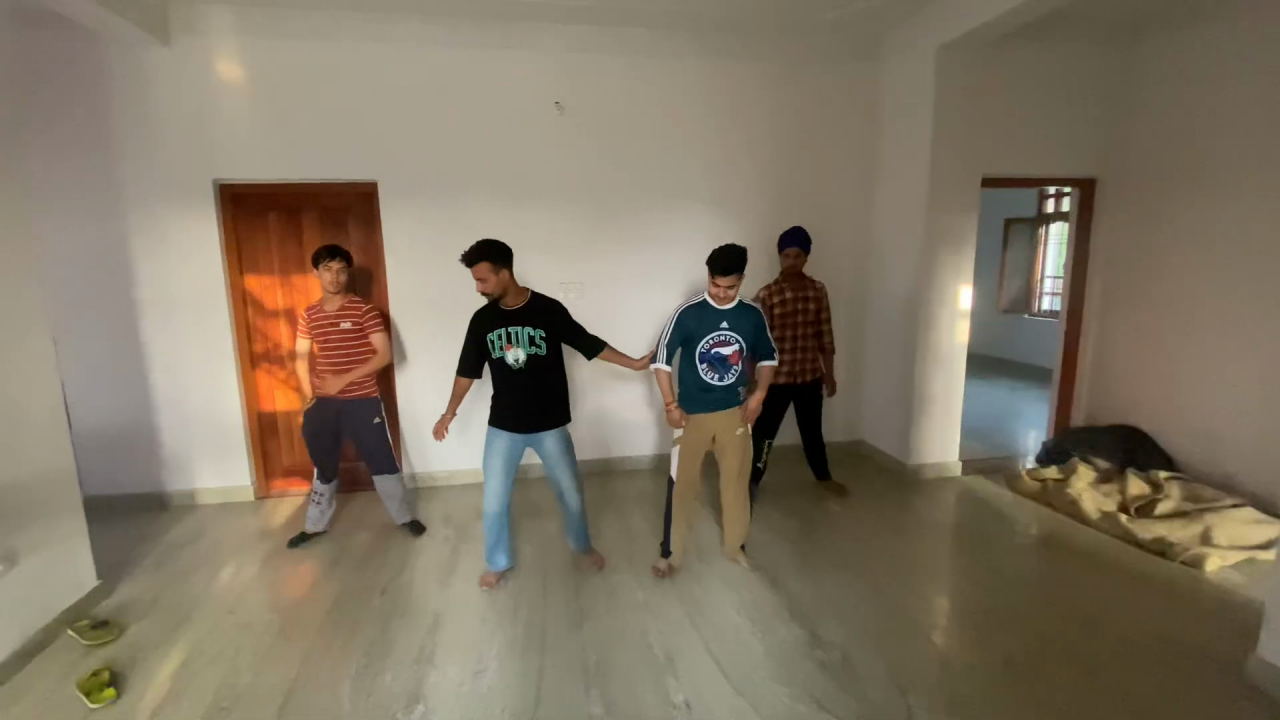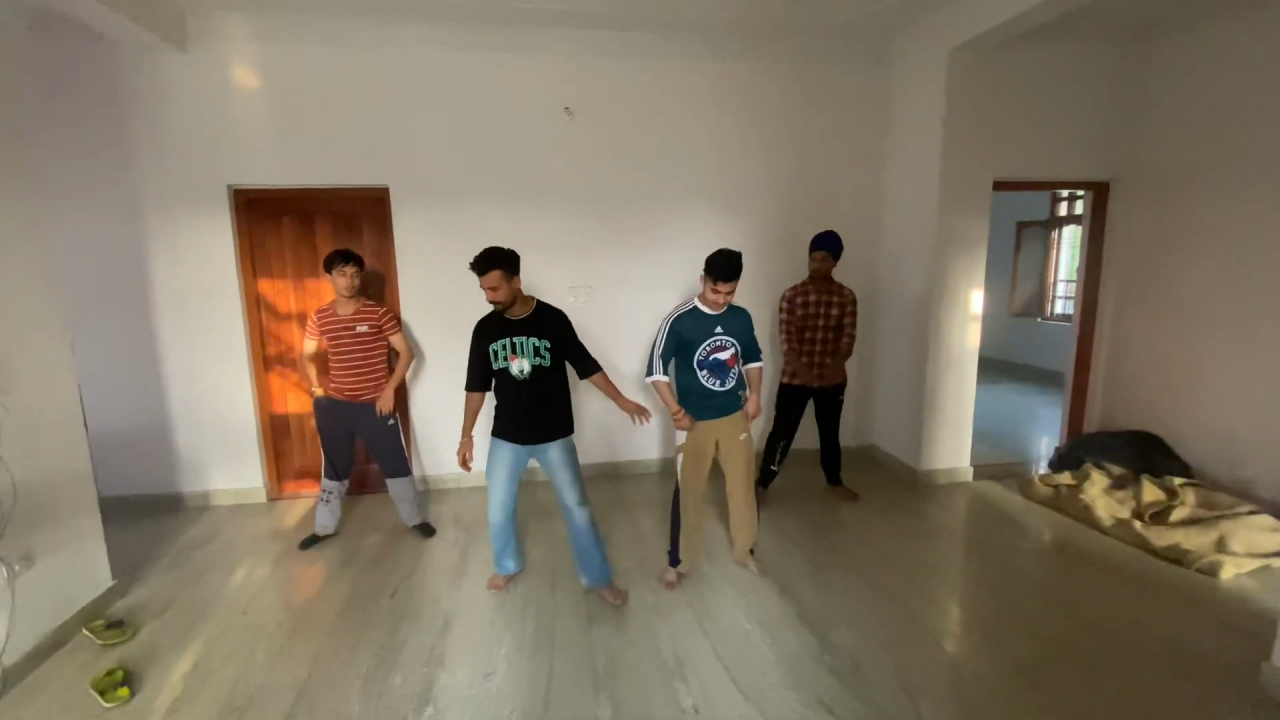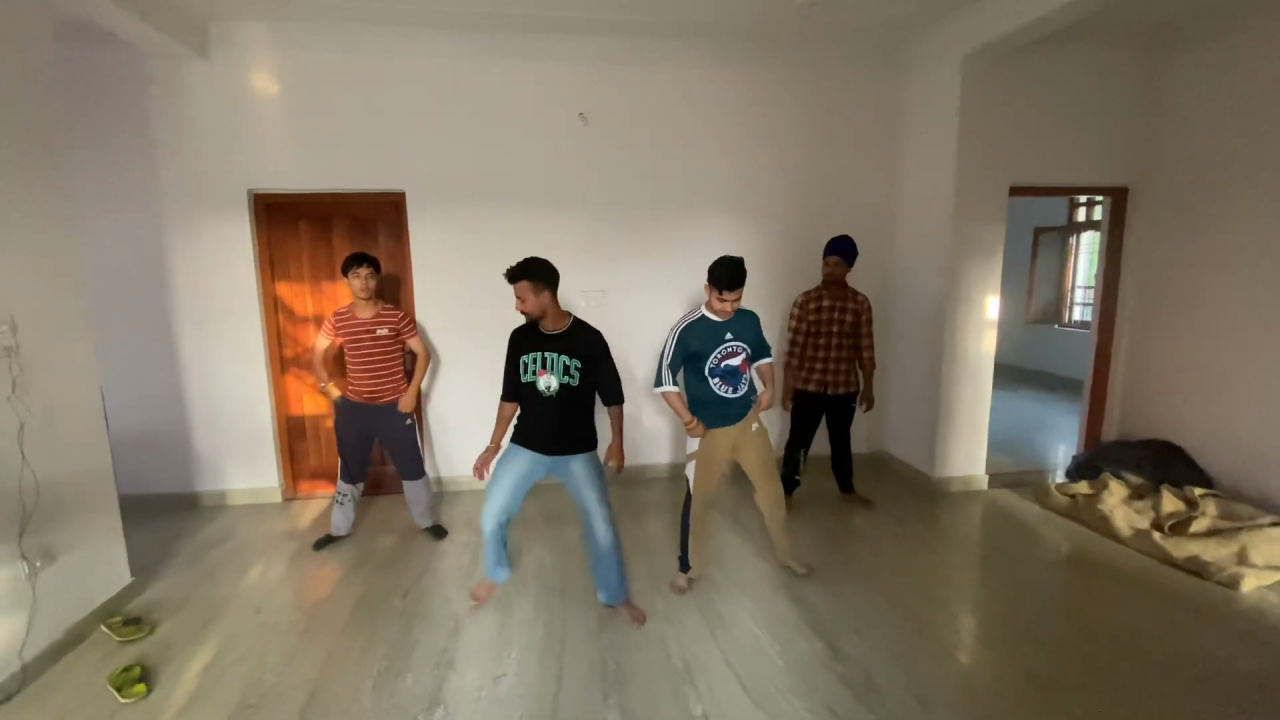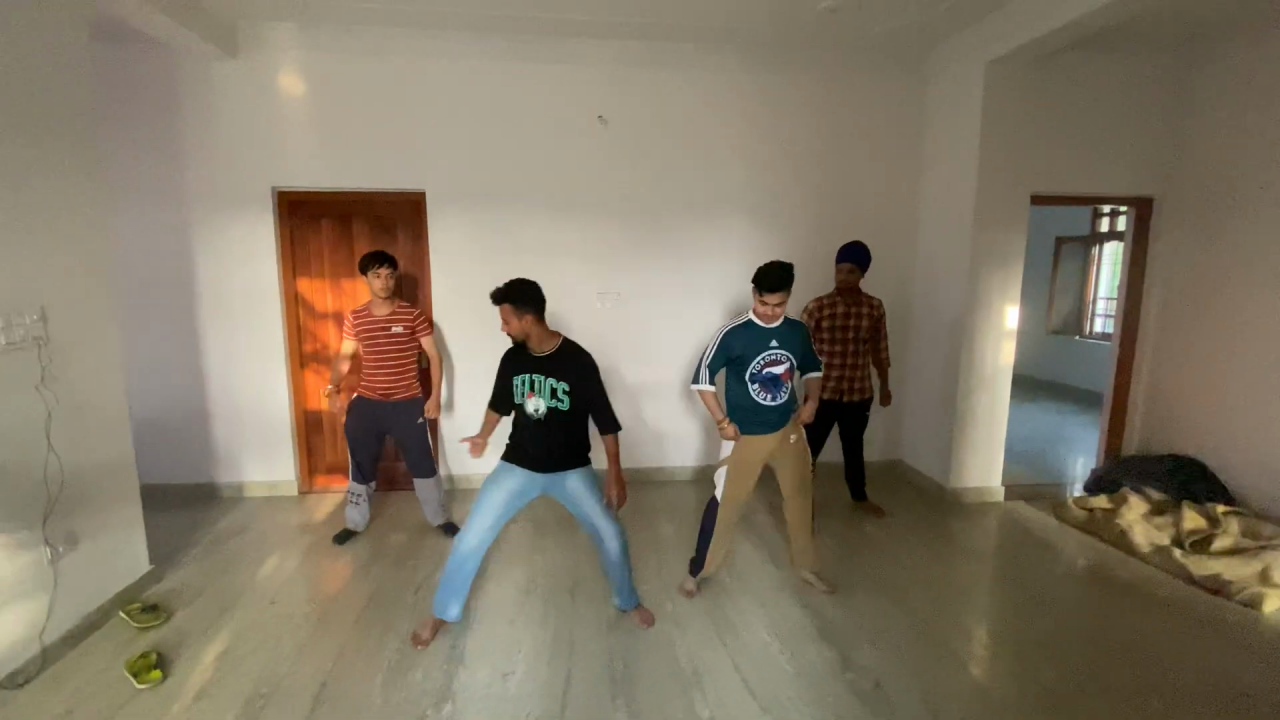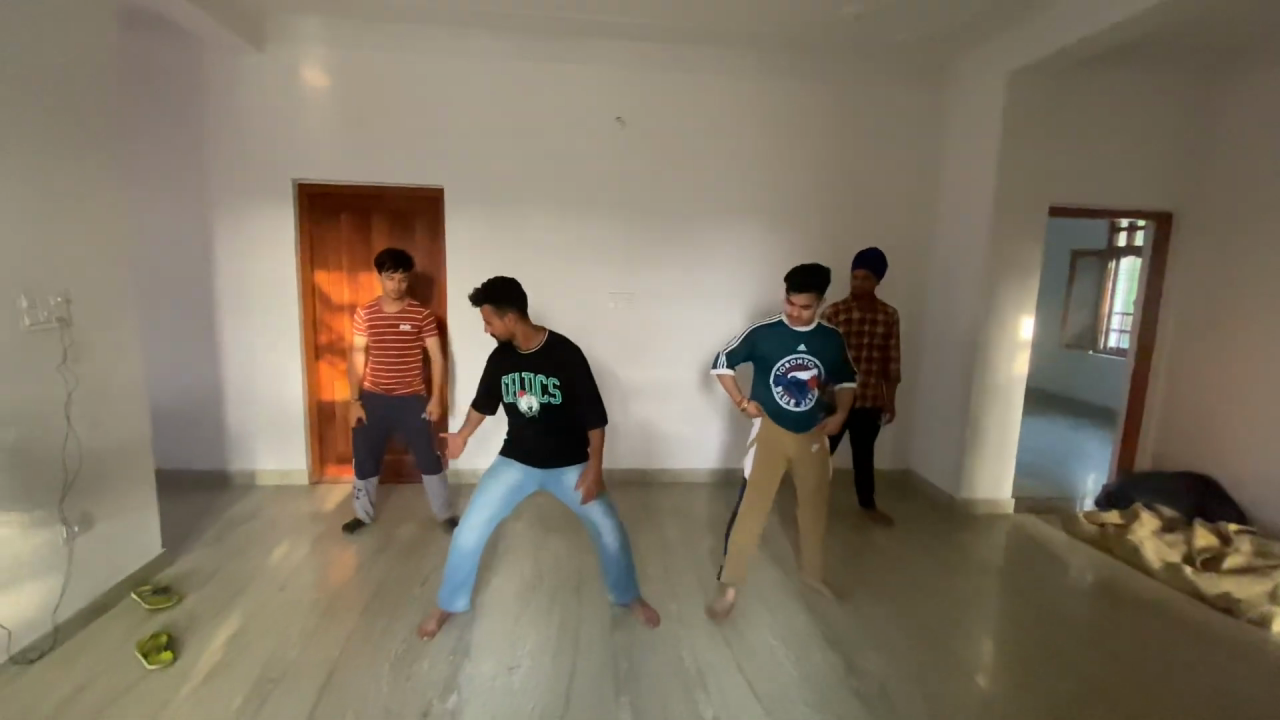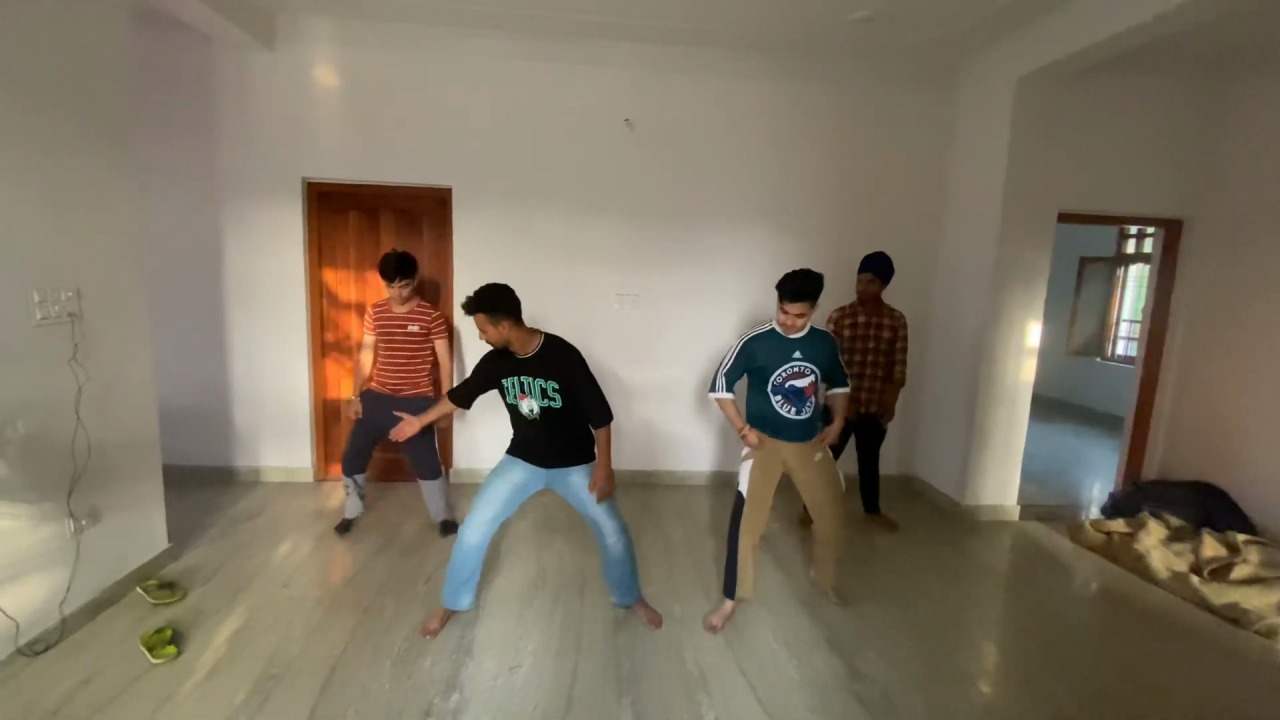
dt=0.3s
person 1, frame 1
left shoulder: (548, 310)
right shoulder: (482, 320)
left elbow: (588, 344)
right elbow: (468, 370)
left wrist: (635, 363)
right wrist: (450, 412)
left hip: (549, 424)
right hip: (504, 425)
left knee: (569, 490)
right knee: (494, 499)
left ankle: (581, 544)
right ankle: (497, 563)
person 1, frame 2
left shoulder: (553, 320)
right shoulder: (485, 329)
left elbow: (587, 367)
right elbow: (477, 386)
left wrist: (623, 402)
right wrist: (466, 433)
left hip: (554, 435)
right hip: (506, 436)
left knee: (576, 507)
right knee: (498, 510)
left ankle: (599, 579)
right ankle: (508, 566)
person 1, frame 3
left shoulder: (588, 339)
right shoulder: (520, 338)
left elbow: (611, 395)
right elbow: (510, 396)
left wrist: (617, 442)
right wrist: (494, 444)
left hip: (577, 451)
right hip: (527, 447)
left knee: (600, 523)
right knee: (492, 515)
left ankle: (616, 596)
right ankle: (496, 574)
person 1, frame 4
left shoulder: (577, 361)
right shoulder: (512, 359)
left elbow: (606, 421)
left wrist: (615, 474)
right wrist: (485, 433)
left hip: (570, 469)
right hip: (518, 466)
left knee: (610, 534)
right knee: (472, 536)
left ankle: (628, 602)
right ankle: (443, 613)
person 1, frame 5
left shoulder: (566, 354)
right shoulder: (500, 358)
left elbow: (594, 416)
right elbow: (484, 402)
left wrist: (594, 468)
right wrist: (462, 435)
left hip: (568, 464)
right hip: (516, 461)
left knee: (608, 530)
right knee: (469, 531)
left ankle: (629, 597)
right ankle: (448, 605)
person 1, frame 6
left shoulder: (563, 356)
right shoulder: (494, 362)
left elbow: (599, 413)
right elbow: (462, 394)
left wrist: (603, 466)
right wrist: (420, 421)
left hip: (574, 463)
right hip: (522, 460)
left knee: (612, 531)
right knee: (474, 529)
left ankle: (631, 599)
right ankle: (451, 603)
person 2, frame 1
left shoulder: (752, 315)
right shoulder: (687, 312)
left elbow: (768, 357)
right elbow: (662, 358)
left wrist: (758, 394)
right wrist: (670, 404)
left hip: (735, 411)
right hip: (693, 413)
left knee: (736, 480)
right knee: (682, 482)
left ankle: (734, 545)
right ankle: (670, 553)
person 2, frame 2
left shoulder: (741, 318)
right shoulder: (679, 320)
left elbow: (753, 358)
right elbow: (656, 368)
left wrist: (754, 395)
right wrist: (676, 411)
left hip: (736, 415)
right hip: (695, 420)
left knee: (742, 483)
right knee: (688, 491)
left ankle: (742, 550)
right ankle: (678, 561)
person 2, frame 3
left shoulder: (749, 320)
right shoulder: (687, 329)
left elbow: (762, 355)
right elbow: (664, 379)
left wrist: (768, 387)
right wrist: (689, 420)
left hip: (748, 419)
right hip: (709, 429)
left knee: (769, 484)
right knee: (699, 497)
left ankle: (784, 553)
right ankle: (687, 567)
person 2, frame 4
left shoulder: (799, 331)
right shoulder: (734, 333)
left elbow: (812, 369)
right elbow: (702, 377)
left wrist: (812, 402)
right wrist: (721, 421)
left hip: (788, 430)
right hip: (745, 434)
left knee: (800, 497)
right knee: (725, 503)
left ankle: (806, 566)
right ankle: (697, 571)
person 2, frame 5
left shoulder: (831, 338)
right shoulder: (762, 332)
left elbow: (846, 380)
right elbow: (721, 363)
left wrist: (840, 413)
right wrist: (742, 401)
left hip: (812, 434)
right hip: (770, 429)
left knee: (814, 505)
right knee: (751, 504)
left ankle: (812, 573)
right ankle: (730, 586)
person 2, frame 6
left shoulder: (825, 342)
right shoulder: (753, 342)
left elbow: (839, 384)
right elbow: (720, 385)
left wrist: (837, 422)
right wrist: (743, 428)
left hip: (811, 442)
right hip: (765, 442)
left knee: (831, 514)
right knee: (747, 517)
left ankle: (824, 576)
right ankle: (730, 600)
person 3, frame 1
left shoulder: (364, 310)
right shoulder: (309, 315)
left elbow: (384, 355)
right elbow: (301, 358)
left wrist: (345, 378)
right wrist: (309, 397)
left hip: (362, 402)
right hip: (325, 404)
left knee: (383, 463)
right knee: (323, 466)
left ankle: (404, 516)
right ankle: (315, 525)
person 3, frame 2
left shoulder: (379, 314)
right shoulder: (319, 318)
left elbow: (405, 352)
right elbow: (306, 356)
left wrist: (389, 391)
right wrist: (316, 389)
left hip: (376, 405)
right hip: (336, 406)
left knee: (396, 465)
right knee: (334, 469)
left ankle: (414, 519)
right ankle: (324, 527)
person 3, frame 3
left shoulder: (397, 317)
right shoulder: (337, 320)
left elbow: (423, 354)
right elbow: (317, 353)
left wrist: (412, 392)
right wrist: (327, 386)
left hip: (394, 406)
right hip: (354, 407)
left knee: (412, 467)
right knee: (349, 471)
left ankle: (427, 520)
right ankle: (339, 529)
person 3, frame 4
left shoulder: (413, 315)
right shoulder: (355, 318)
left elbow: (434, 356)
right elbow: (344, 357)
left wrist: (434, 397)
right wrist: (334, 387)
left hip: (407, 404)
right hip: (366, 404)
left knee: (423, 464)
right knee: (361, 467)
left ankle: (440, 518)
right ankle: (355, 523)
person 3, frame 5
left shoulder: (422, 314)
right shoulder: (365, 313)
left elbow: (437, 357)
right elbow: (357, 357)
left wrist: (436, 398)
right wrist: (355, 399)
left hip: (412, 400)
right hip: (373, 399)
left knee: (429, 459)
right knee: (364, 461)
left ankle: (446, 514)
right ankle: (363, 514)
person 3, frame 6
left shoulder: (431, 316)
right shoulder: (374, 313)
left elbow: (444, 360)
right elbow: (365, 355)
right wrist: (355, 395)
left hip: (416, 402)
right hip: (376, 399)
left knee: (426, 464)
right knee: (352, 457)
left ankle: (443, 516)
right ankle: (352, 513)
person 4, frame 1
left shoulder: (818, 290)
right shoulder: (766, 294)
left elbow: (825, 333)
left wrist: (829, 372)
left hip: (810, 374)
right hip: (776, 376)
left knee: (812, 429)
right knee: (764, 431)
left ankle: (823, 477)
right ankle: (752, 482)
person 4, frame 2
left shoulder: (846, 296)
right shoulder: (792, 295)
left elbow: (848, 338)
right elbow: (786, 338)
left wrist: (835, 367)
right wrist: (802, 369)
left hip: (831, 378)
right hip: (794, 377)
left knee: (830, 432)
right knee: (782, 432)
left ankle: (835, 481)
right ankle: (763, 484)
person 4, frame 3
left shoulder: (861, 303)
right shoulder: (805, 300)
left elbow: (866, 348)
right elbow: (794, 346)
left wrist: (868, 386)
right wrist: (788, 386)
left hip: (845, 385)
right hip: (809, 384)
left knee: (841, 439)
right knee: (799, 440)
left ankle: (847, 489)
right ankle: (787, 491)
person 4, frame 4
left shoulder: (875, 308)
right shoulder: (818, 306)
left elbow: (880, 349)
left wrist: (884, 385)
left hip: (859, 392)
right hip: (823, 392)
left knee: (854, 447)
right knee: (809, 447)
left ankle: (860, 497)
person 4, frame 5
left shoulder: (889, 315)
right shoulder: (833, 312)
left elbow: (892, 361)
left wrist: (890, 400)
left hip: (871, 400)
left knee: (864, 454)
left ankle: (868, 505)
person 4, frame 6
left shoulder: (897, 320)
right shoulder: (839, 316)
left elbow: (898, 366)
left wrist: (890, 401)
left hip: (875, 405)
left knee: (870, 459)
left ankle: (873, 510)
right ankle: (811, 507)
